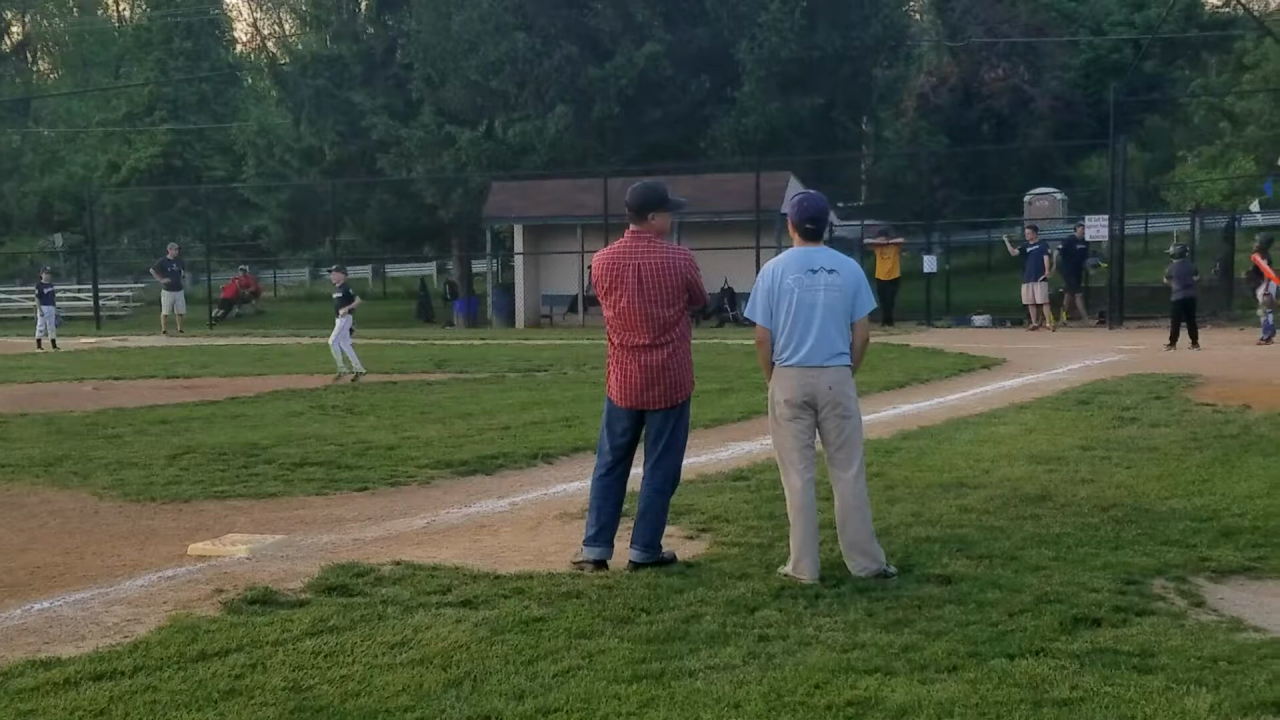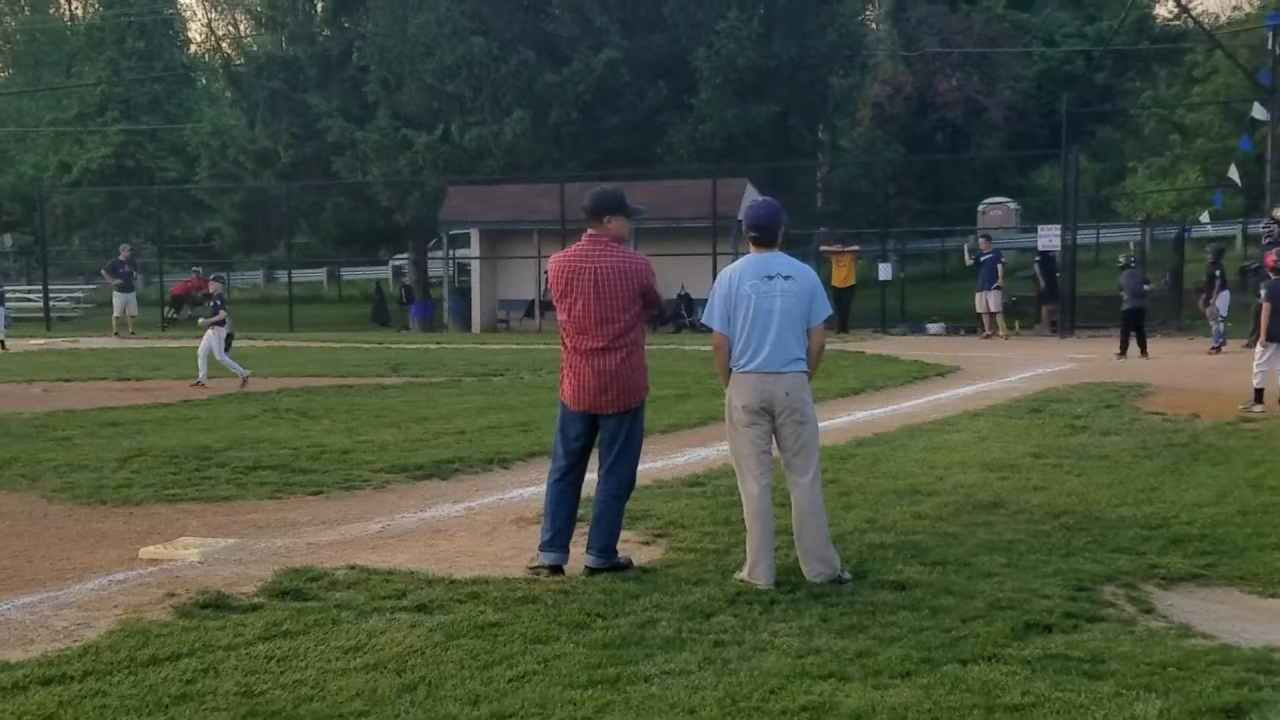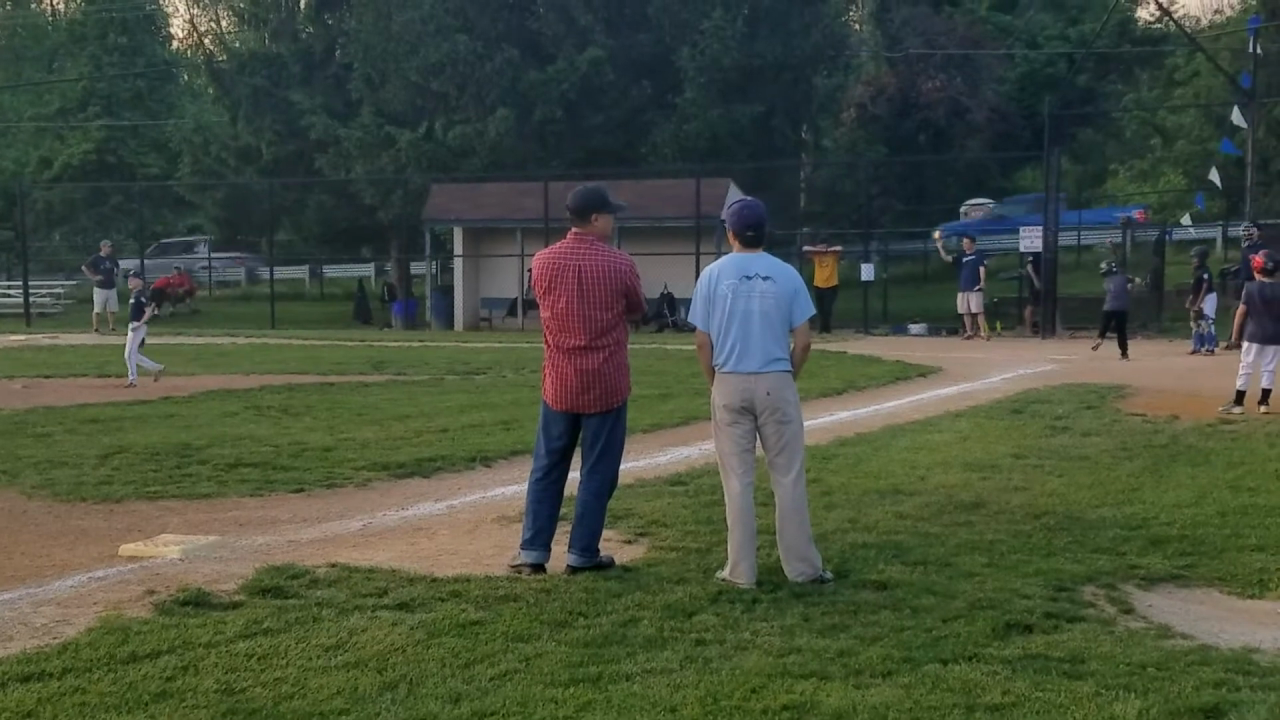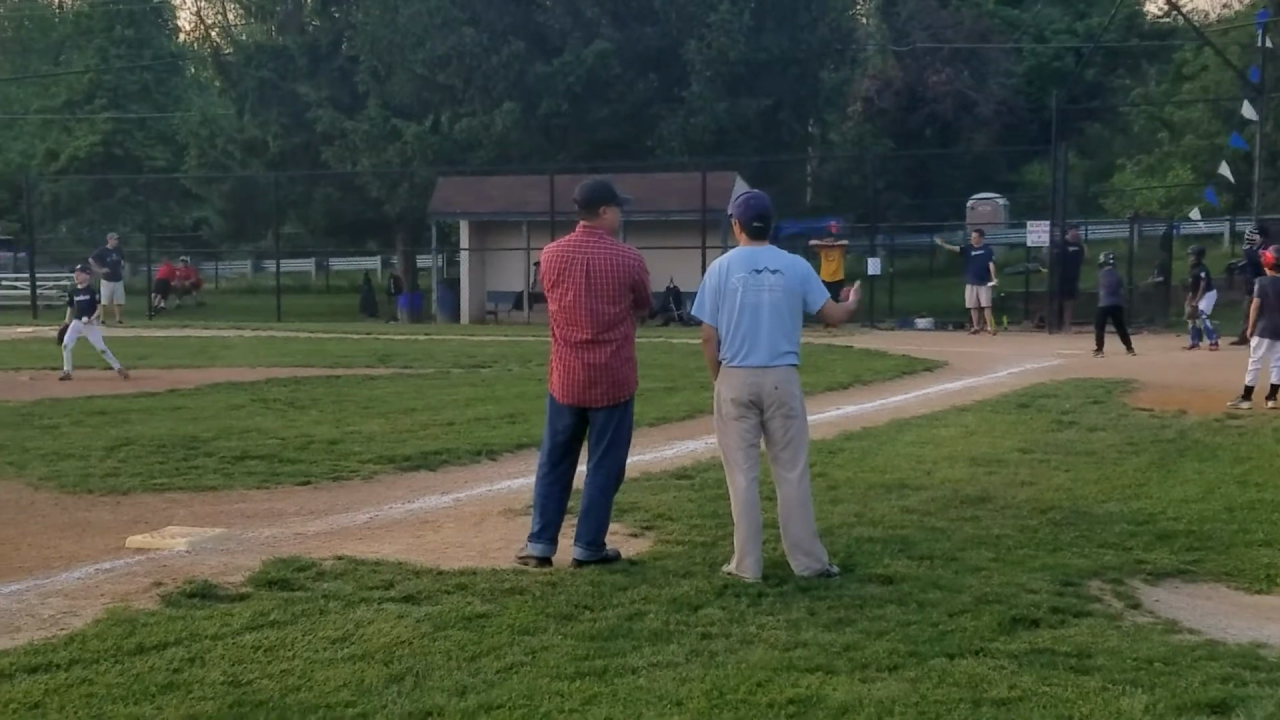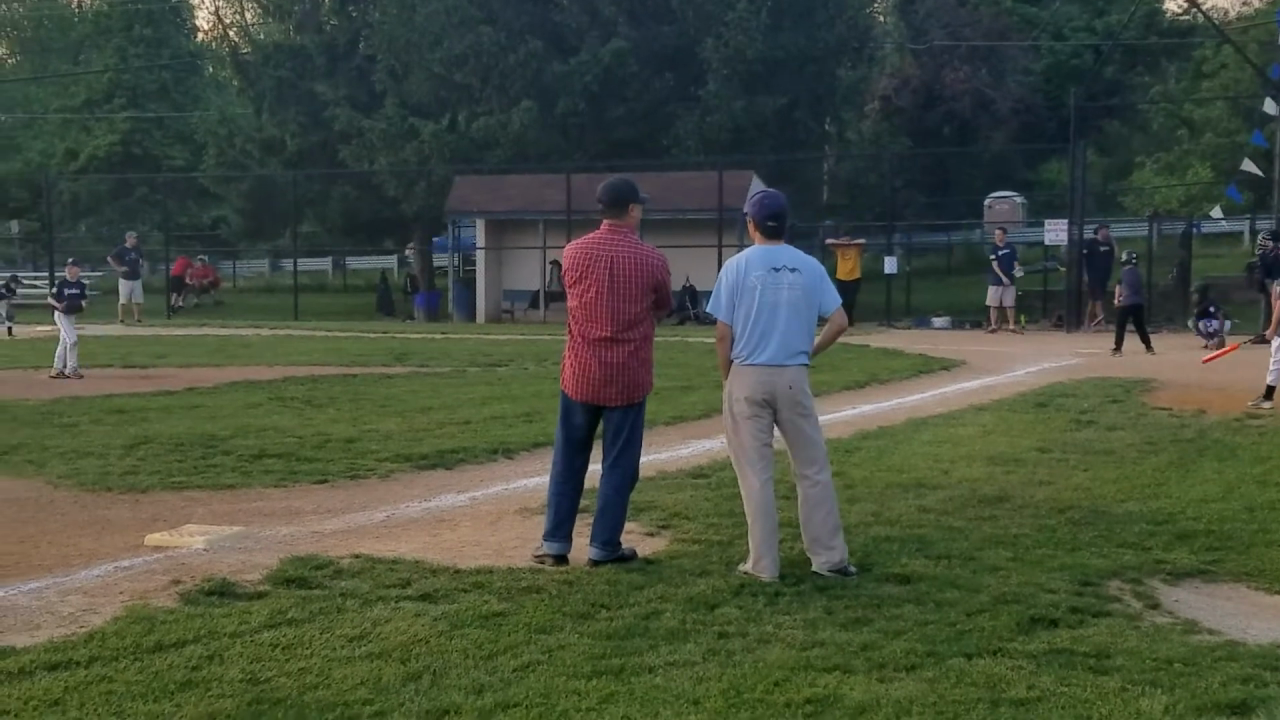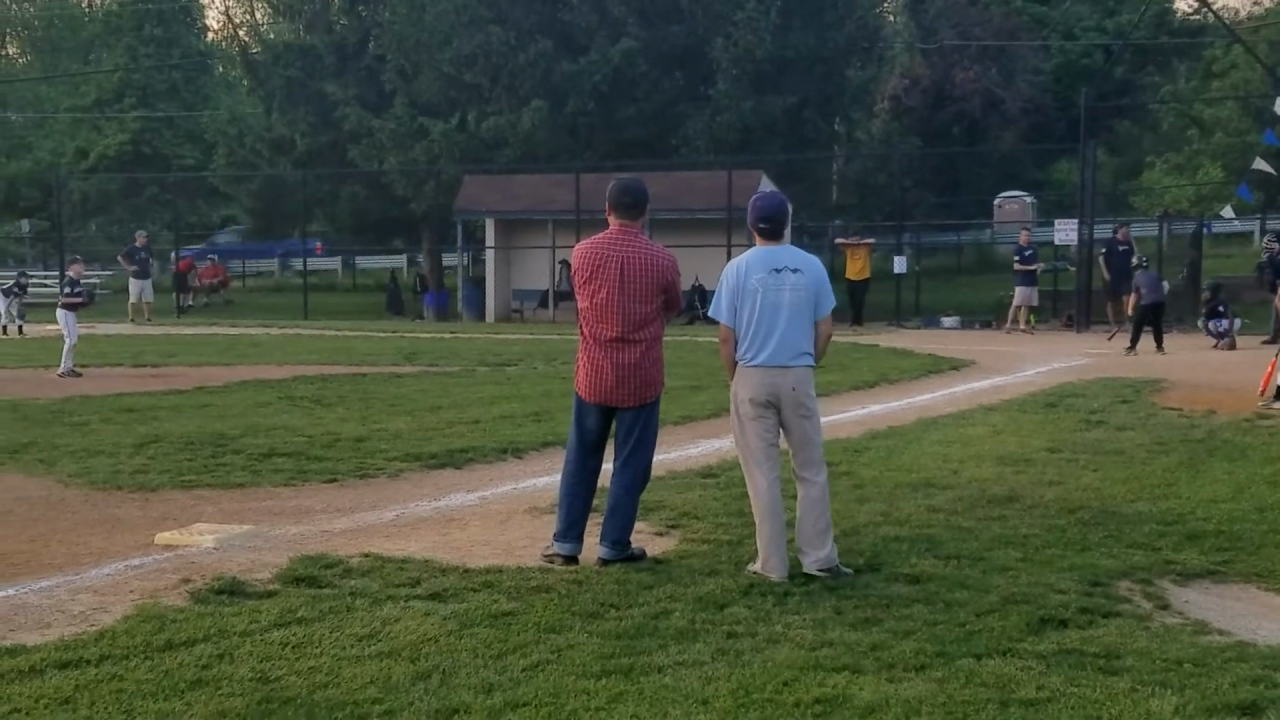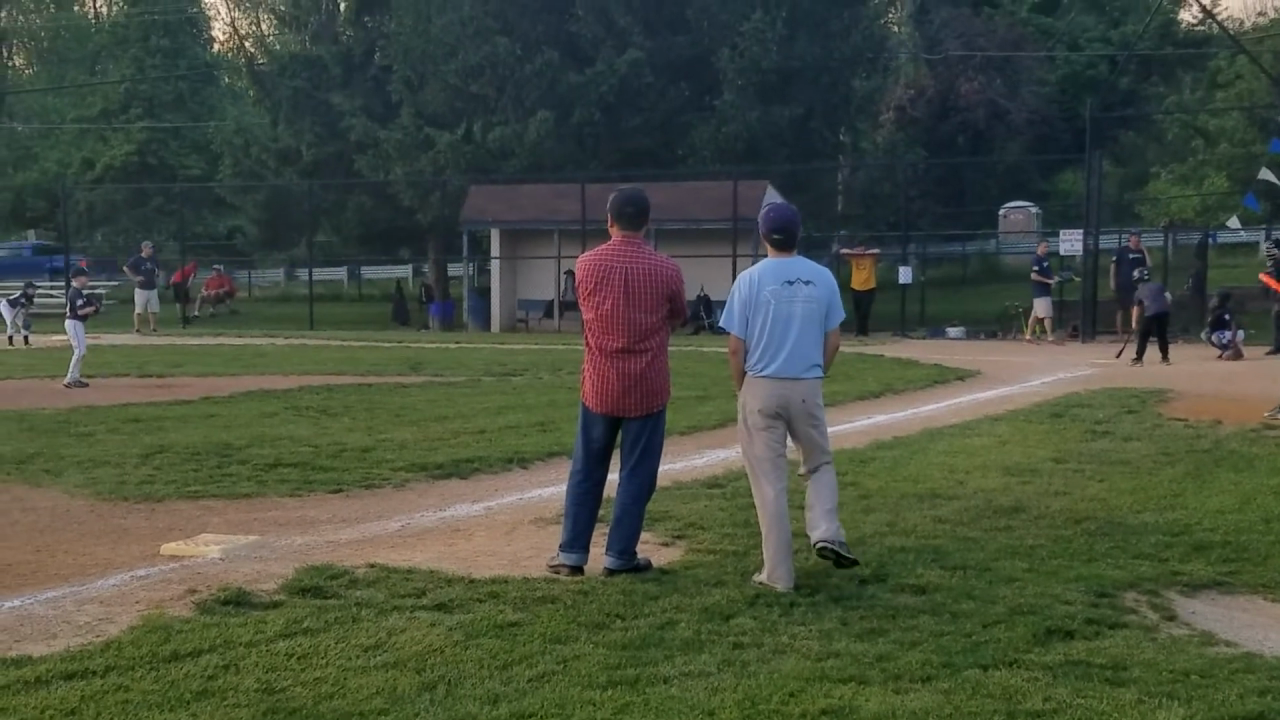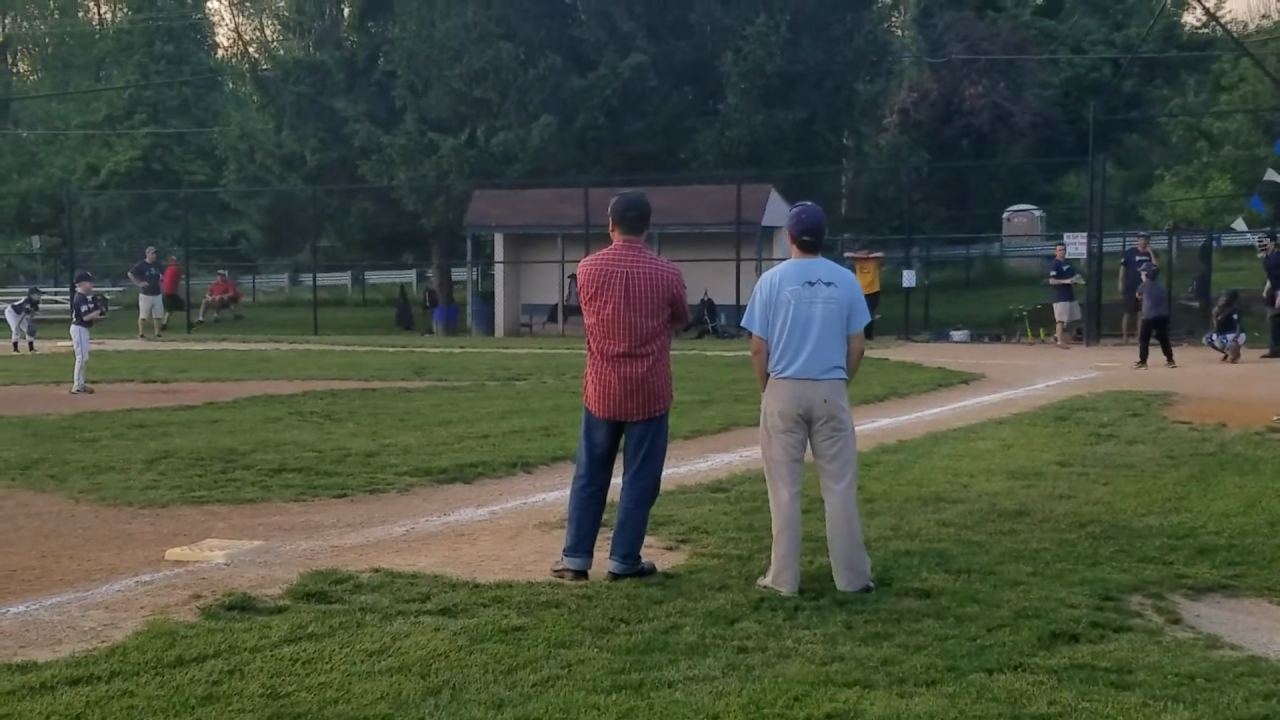
dt=0.5s
person 1, frame 1
left shoulder: (774, 269)
right shoulder: (849, 268)
left elbow: (763, 337)
right elbow: (861, 334)
left wrist: (773, 379)
right wrist: (847, 374)
left hip: (789, 380)
right hip: (836, 379)
left knee: (798, 475)
right knee: (848, 473)
left ankle: (804, 565)
right ankle: (865, 561)
person 1, frame 2
left shoulder: (732, 276)
right shoulder: (804, 275)
left elbow: (720, 343)
right elbow: (817, 340)
left wrist: (730, 386)
left hip: (746, 386)
right hip: (793, 384)
left knee: (755, 481)
right knee: (805, 479)
left ankle: (759, 571)
right ankle: (820, 566)
person 1, frame 3
left shoulder: (713, 275)
right shoulder: (786, 275)
left elbow: (703, 342)
right elbow: (802, 341)
left wrist: (715, 383)
right wrist: (788, 379)
left hip: (730, 386)
right hip: (776, 385)
left knee: (737, 480)
right knee: (788, 478)
left ankle: (741, 570)
right ankle: (802, 567)
person 1, frame 4
left shoulder: (721, 268)
right shoulder: (795, 266)
left elbow: (709, 336)
right elbow: (834, 315)
left wrist: (718, 378)
right wrist: (850, 304)
left hip: (736, 379)
right hip: (782, 379)
left knee: (743, 475)
right knee: (793, 473)
left ankle: (748, 564)
right ankle: (807, 560)
person 1, frame 5
left shoulder: (737, 266)
right shoulder: (809, 266)
left elbow: (724, 334)
right elbow: (839, 321)
left wrist: (727, 378)
right wrist: (808, 352)
left hip: (748, 379)
right hip: (794, 378)
left knee: (756, 474)
right knee: (813, 469)
left ankle: (764, 564)
right ankle: (829, 556)
person 1, frame 6
left shoulder: (738, 268)
right shoulder: (812, 266)
left elbow: (726, 336)
right elbow: (825, 330)
left wrist: (734, 379)
left hip: (752, 379)
right hip: (799, 379)
left knee: (763, 474)
right knee: (811, 471)
left ankle: (772, 563)
right ankle: (819, 558)
person 1, frame 7
left shoulder: (750, 279)
right shoulder: (822, 277)
left elbow: (737, 347)
right elbow: (833, 342)
left wrist: (741, 389)
left hip: (761, 390)
right hip: (807, 388)
left knee: (770, 483)
right knee: (820, 463)
left ankle: (778, 573)
right ankle: (826, 531)
person 1, frame 8
left shoulder: (772, 280)
right shoulder: (846, 280)
left elbow: (758, 347)
right elbow: (857, 346)
left wrist: (767, 389)
left hip: (784, 392)
right hip: (830, 392)
left knee: (785, 488)
right knee: (839, 487)
left ankle: (784, 577)
right ankle: (851, 576)
person 2, frame 1
left shoulder: (602, 261)
right shoulder: (679, 259)
right elbow: (699, 302)
left hip: (623, 380)
right hip: (669, 379)
left knee: (610, 464)
right knee: (661, 468)
left ankle: (595, 549)
right ankle: (644, 551)
person 2, frame 2
left shoulder: (558, 263)
right shoulder: (635, 264)
right elbow: (654, 307)
left hip: (577, 383)
right hip: (623, 383)
left knee: (564, 469)
right knee: (615, 473)
left ankle: (551, 554)
right ankle: (600, 556)
person 2, frame 3
left shoulder: (542, 262)
right shoulder: (620, 264)
right elbow: (637, 311)
left hip: (559, 382)
right hip: (605, 383)
left knee: (546, 469)
right knee: (598, 472)
left ankle: (533, 552)
right ankle: (582, 555)
person 2, frame 4
left shoulder: (551, 255)
right shoulder: (629, 258)
right elbow: (643, 309)
left hip: (566, 375)
right hip: (613, 376)
left knee: (554, 462)
right knee: (605, 465)
left ankle: (540, 545)
right ankle: (588, 548)
person 2, frame 5
left shoulder: (573, 252)
right shoulder: (653, 260)
right elbow: (663, 310)
left hip: (580, 373)
right hip: (627, 376)
left knee: (568, 460)
right knee: (619, 464)
left ankle: (554, 544)
right ankle: (603, 547)
person 2, frame 6
left shoulder: (582, 253)
right shoulder: (662, 260)
right elbow: (673, 310)
left hip: (593, 373)
right hip: (640, 376)
left knee: (580, 461)
right knee: (631, 464)
left ankle: (565, 543)
right ankle: (613, 546)
person 2, frame 7
left shoulder: (586, 264)
right shoulder: (666, 270)
right elbow: (679, 319)
left hip: (599, 385)
right hip: (646, 387)
left knee: (586, 471)
right knee: (637, 474)
left ankle: (571, 554)
right ankle: (619, 557)
person 2, frame 8
left shoulder: (587, 269)
right shoulder: (667, 273)
right elbow: (681, 322)
left hip: (601, 389)
right hip: (649, 391)
left knee: (589, 476)
right knee: (640, 479)
left ankle: (575, 558)
right ankle: (623, 561)
